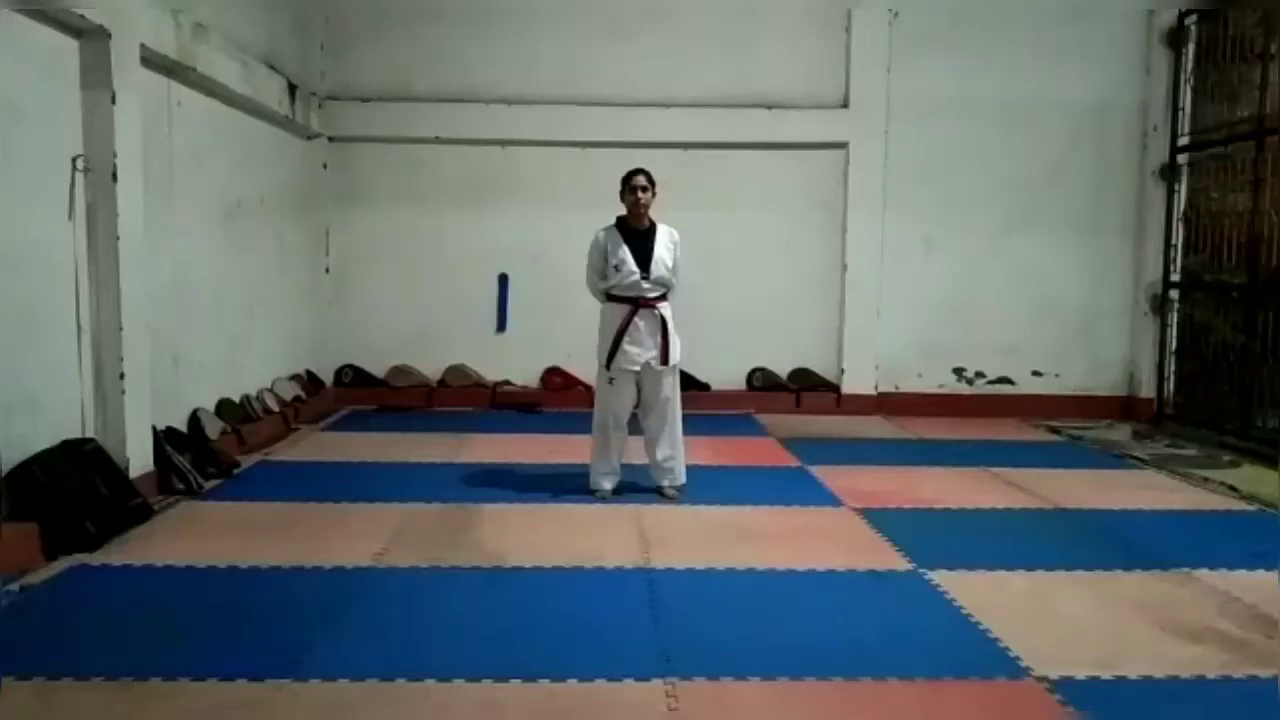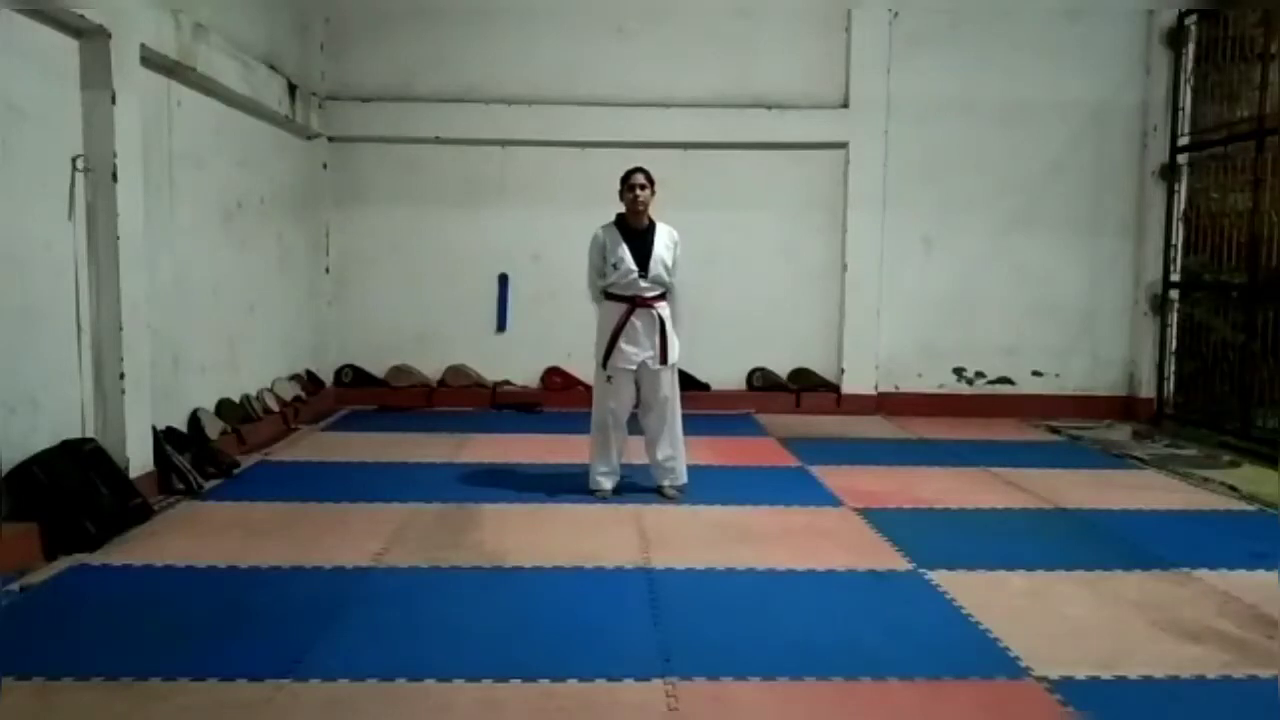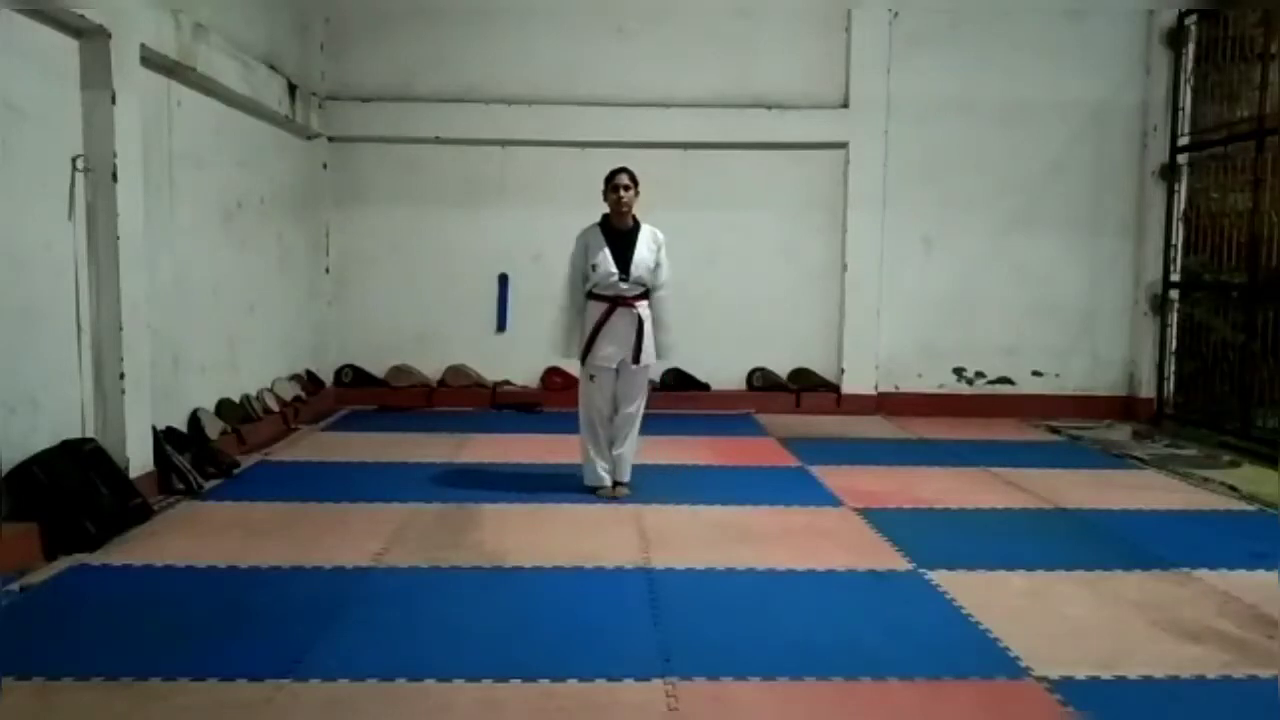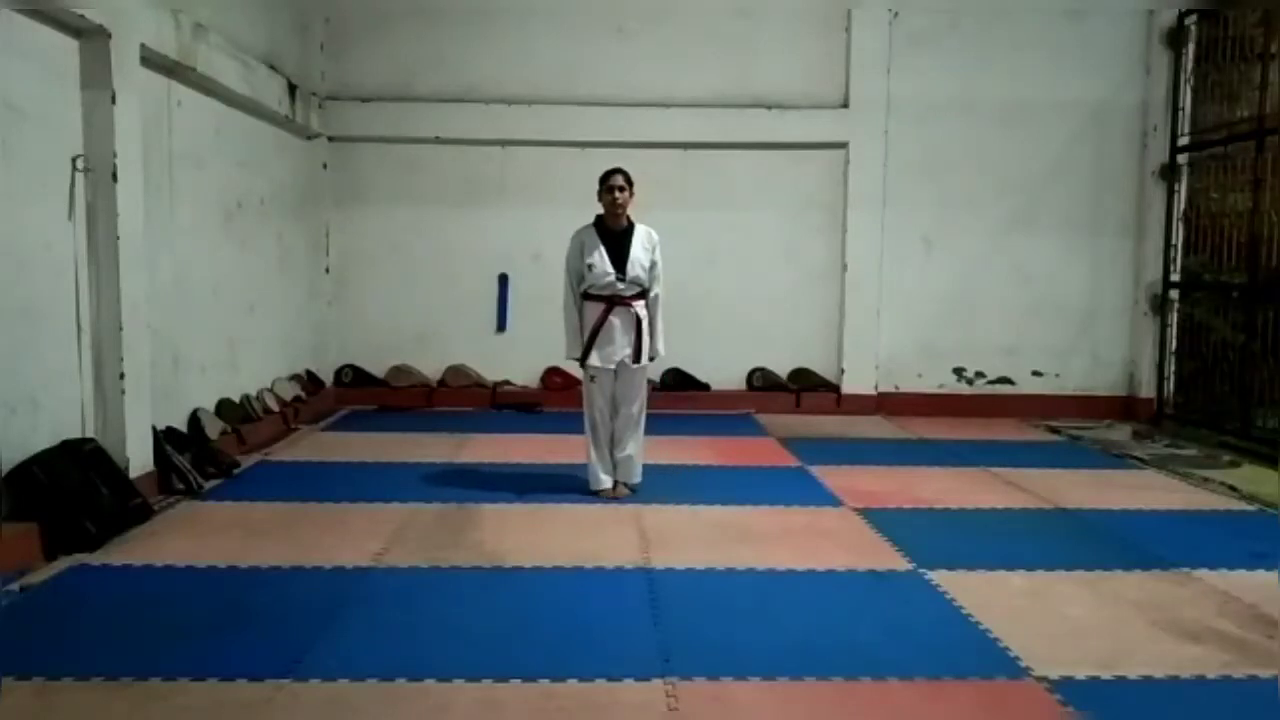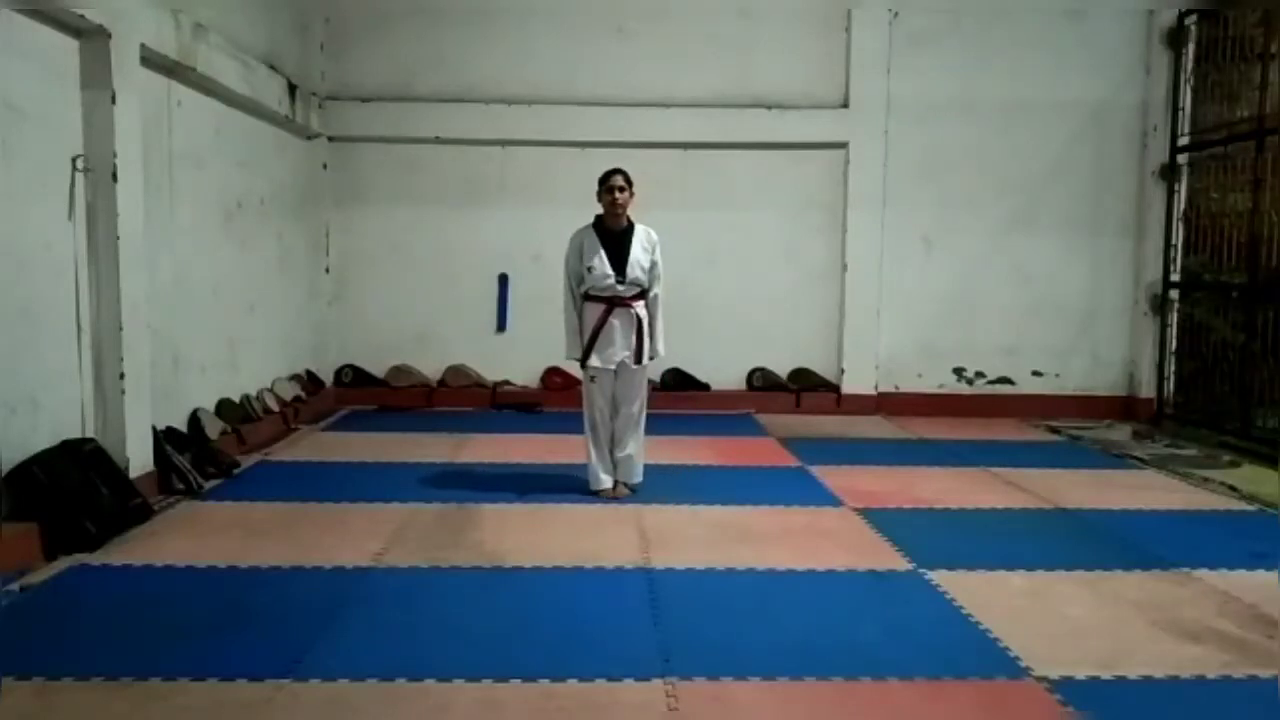
dt=0.5s
person 1, frame 1
left shoulder: (670, 238)
right shoulder: (605, 239)
right elbow: (595, 283)
left wrist: (651, 307)
right wrist: (625, 306)
left hip: (659, 328)
right hip: (619, 327)
left knee: (662, 408)
right knee: (612, 409)
left ankle: (668, 477)
right ankle: (605, 478)
person 1, frame 2
left shoulder: (669, 237)
right shoulder: (604, 236)
left elbow: (670, 287)
right elbow: (596, 285)
right wrist: (624, 307)
left hip: (657, 326)
right hip: (617, 326)
left knee: (662, 407)
right knee: (611, 408)
left ankle: (669, 477)
right ankle: (604, 477)
person 1, frame 3
left shoulder: (653, 239)
right shoulder: (588, 238)
left elbow: (659, 291)
right elbow: (576, 290)
left wrist: (659, 339)
right wrist: (574, 339)
left hip: (636, 327)
right hip: (599, 326)
left knee: (629, 408)
right knee: (596, 407)
left ankle: (620, 475)
right ankle: (600, 476)
person 1, frame 4
left shoulder: (648, 238)
right shoulder: (583, 239)
left elbow: (655, 292)
right elbow: (572, 292)
left wrist: (655, 341)
right wrist: (575, 343)
left hip: (634, 327)
right hip: (597, 327)
left knee: (631, 408)
right knee: (599, 408)
left ankle: (625, 475)
right ankle: (603, 477)
person 1, frame 5
left shoulder: (647, 238)
right shoulder: (583, 238)
left elbow: (655, 290)
right elbow: (572, 289)
left wrist: (655, 339)
right wrist: (575, 341)
left hip: (634, 326)
right hip: (597, 327)
left knee: (631, 408)
right knee: (598, 408)
left ankle: (624, 476)
right ankle: (603, 478)
